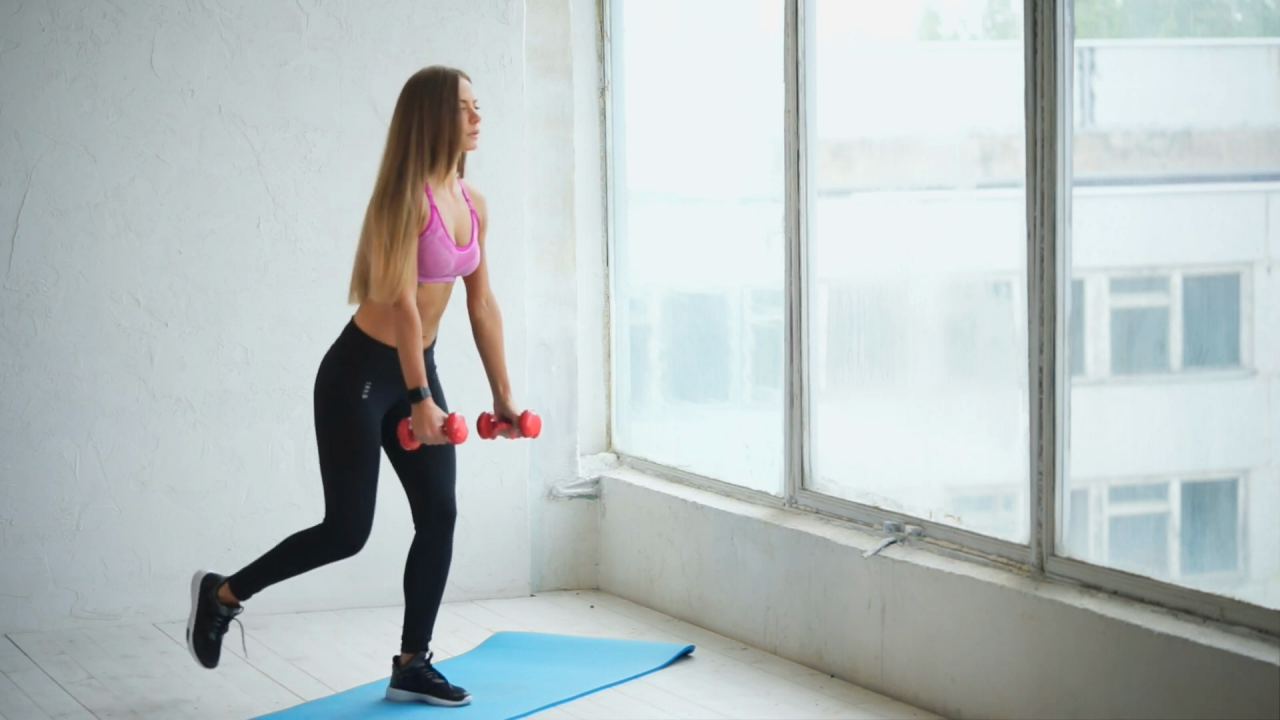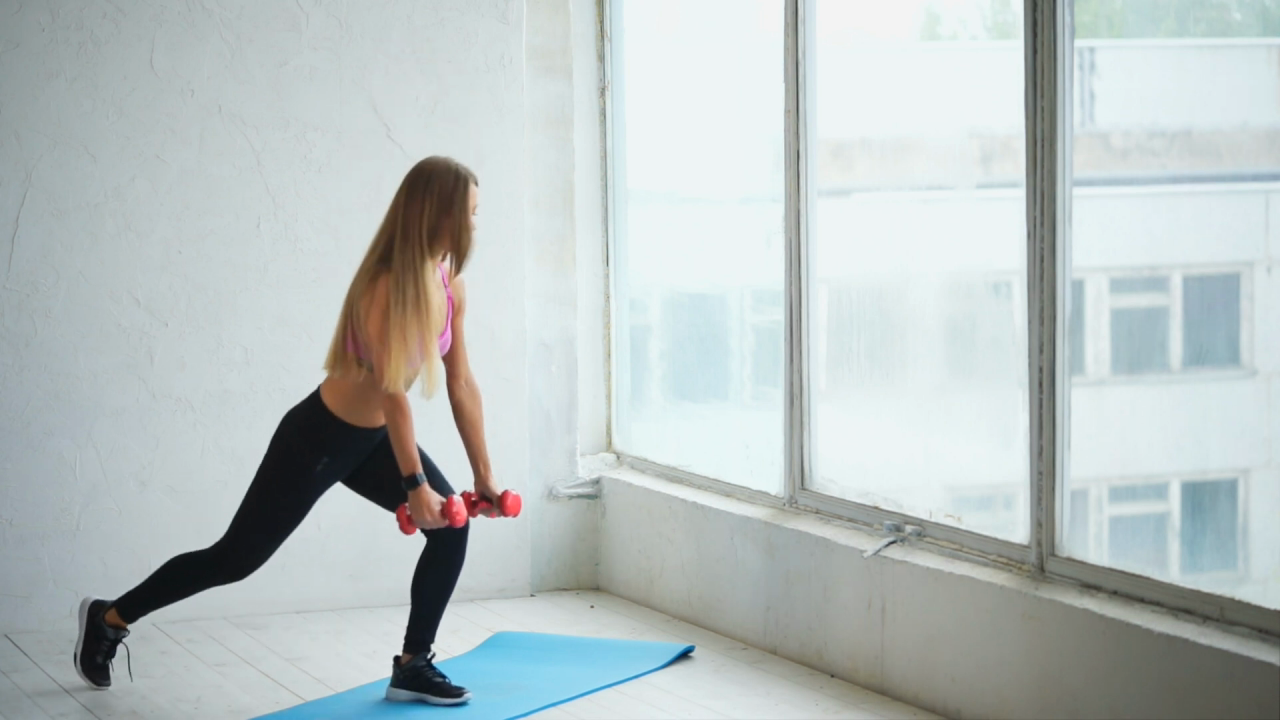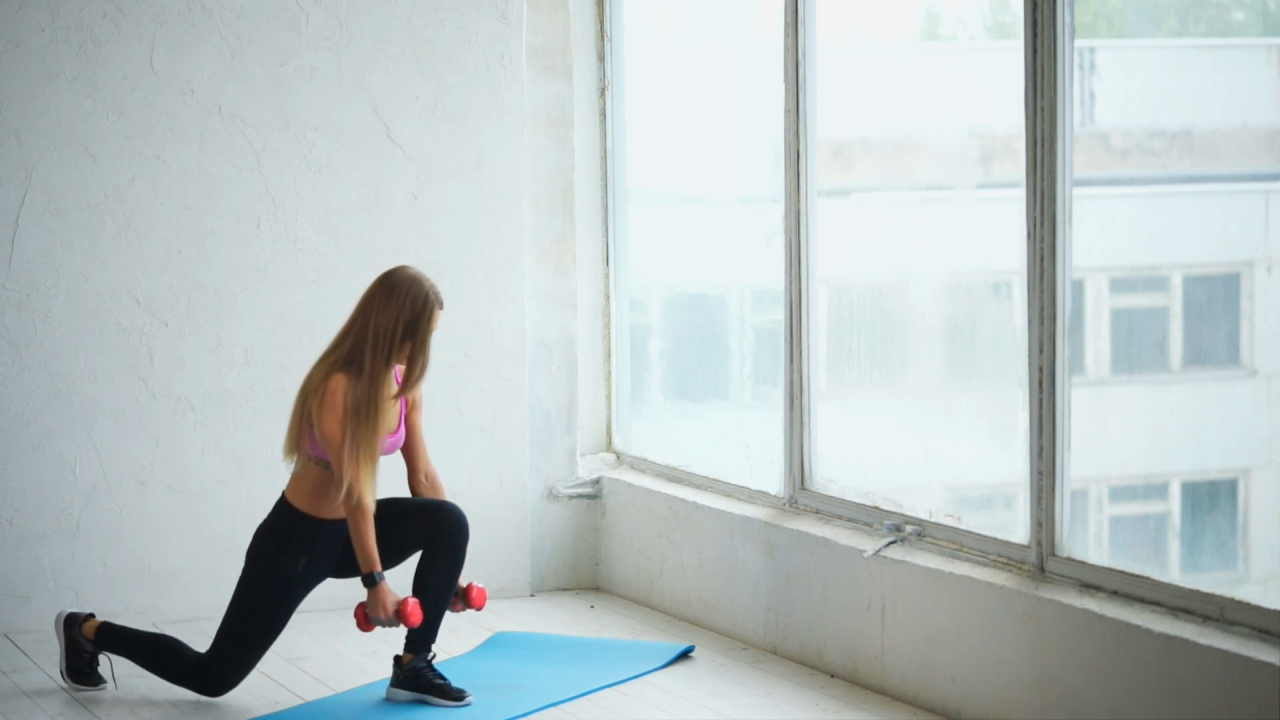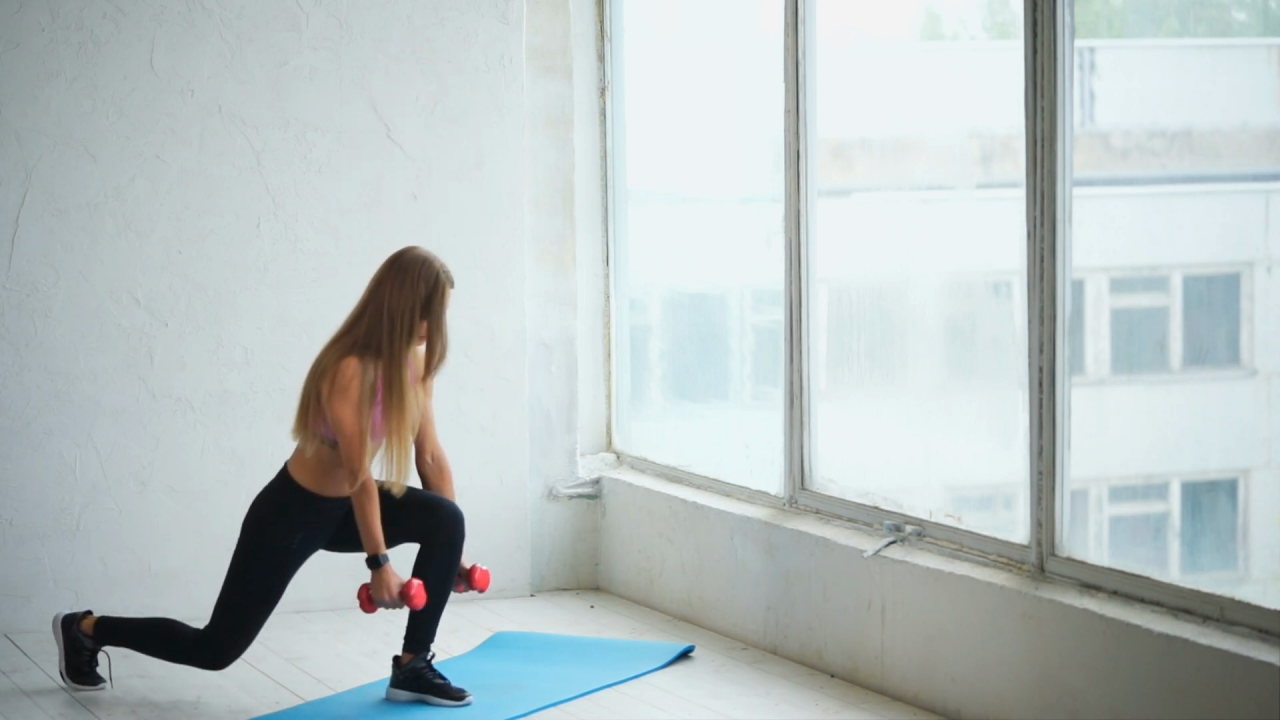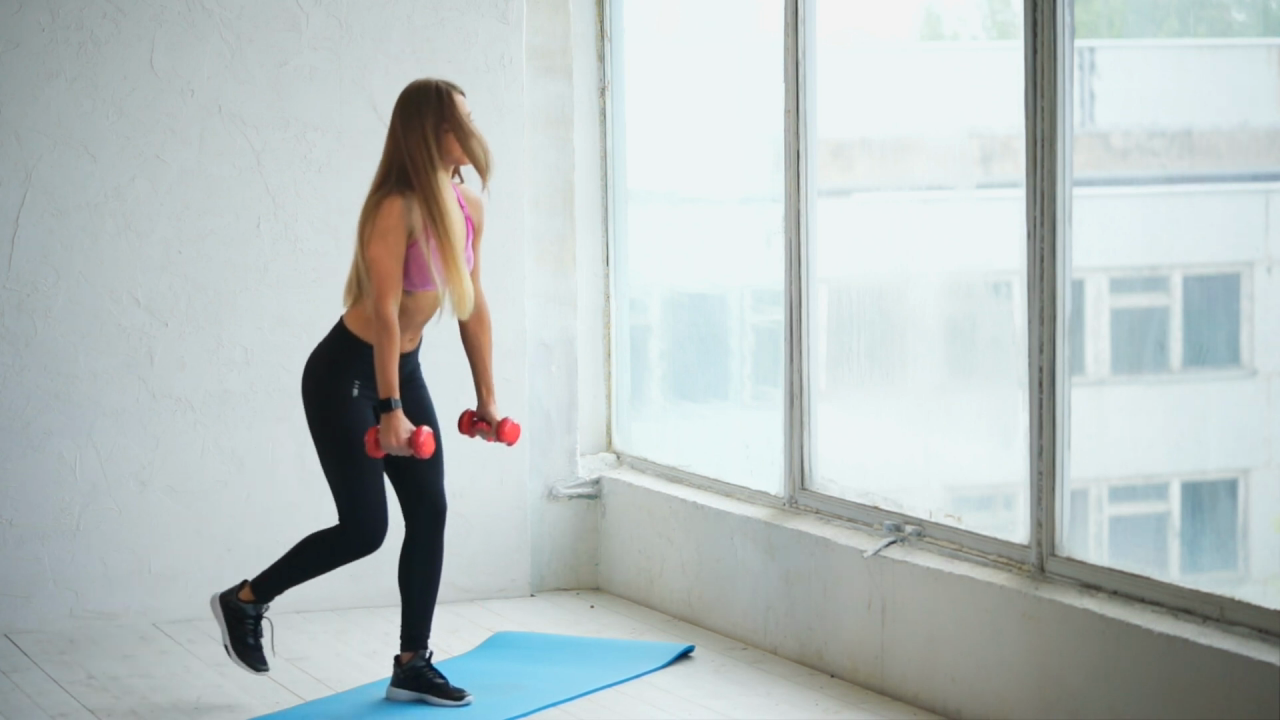
dt=1s
person 1, frame 1
left shoulder: (473, 202)
right shoulder: (408, 199)
left elbow: (482, 304)
right elbow: (402, 303)
left wrist: (503, 394)
right wrist: (419, 400)
left hip: (417, 369)
right hip: (361, 372)
left knee: (440, 518)
right knee: (348, 530)
left ankle: (412, 664)
right ankle: (224, 594)
person 1, frame 2
left shoulder: (451, 285)
right shoulder: (386, 285)
left elbow: (462, 385)
right elbow: (392, 392)
left wrist: (483, 474)
right wrist: (415, 484)
left hip: (370, 440)
right hip: (318, 438)
left knee: (452, 527)
right knee: (235, 558)
left ankle: (413, 666)
right ankle: (108, 618)
person 1, frame 3
left shoulder: (404, 382)
right shoulder: (337, 387)
left elbow: (422, 475)
right elbow: (354, 492)
left wrist: (449, 571)
right wrist: (375, 581)
left hip: (346, 531)
right hip: (296, 538)
left knee: (450, 522)
right knee: (213, 677)
left ankle: (413, 667)
right ankle: (86, 632)
person 1, frame 4
left shoulder: (415, 365)
right shoulder: (349, 370)
left elbow: (430, 456)
right elbow: (358, 474)
left wrist: (454, 554)
right wrist: (379, 563)
left hip: (341, 507)
right hip: (290, 513)
left knee: (445, 521)
right knee: (216, 649)
left ankle: (412, 667)
right ankle: (84, 629)
person 1, frame 5
left shoulder: (467, 206)
right shoulder: (395, 207)
left elbow: (473, 309)
right elbow: (384, 313)
left wrist: (485, 398)
right wrist: (389, 412)
left hip: (405, 368)
right hip: (342, 373)
left knee: (429, 515)
right knee: (364, 527)
left ankle: (410, 666)
right ankle: (243, 602)
